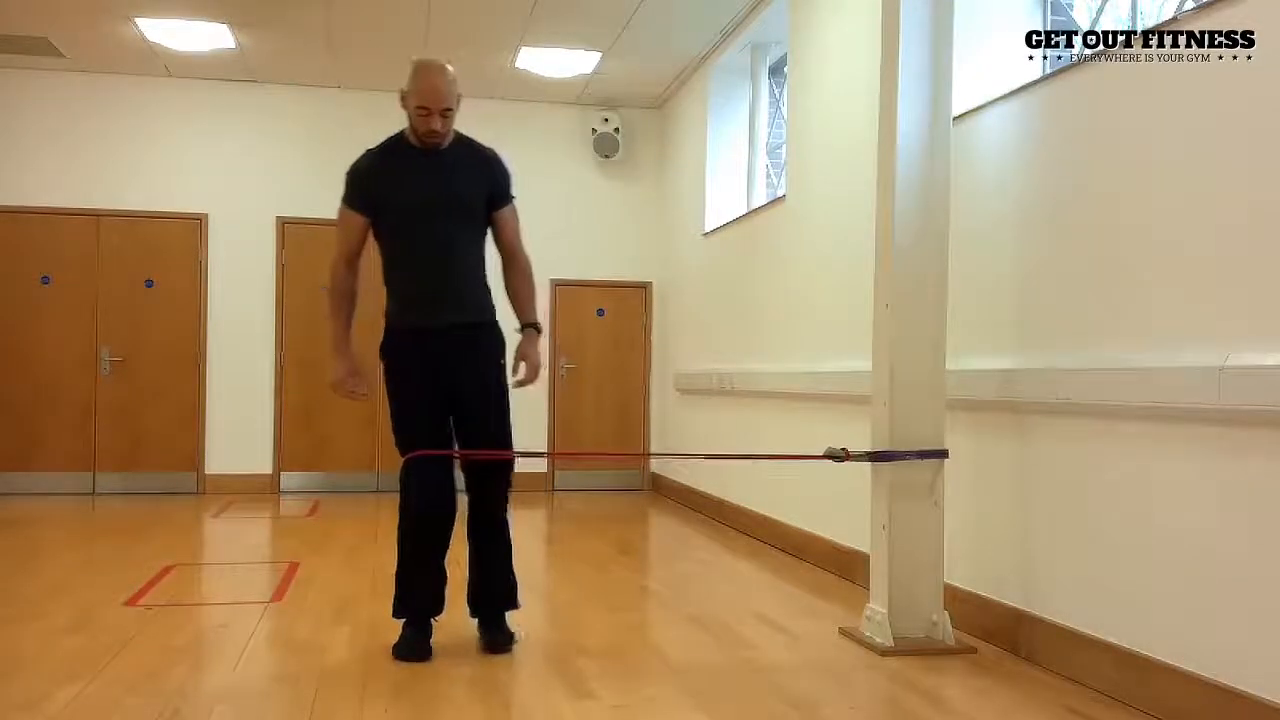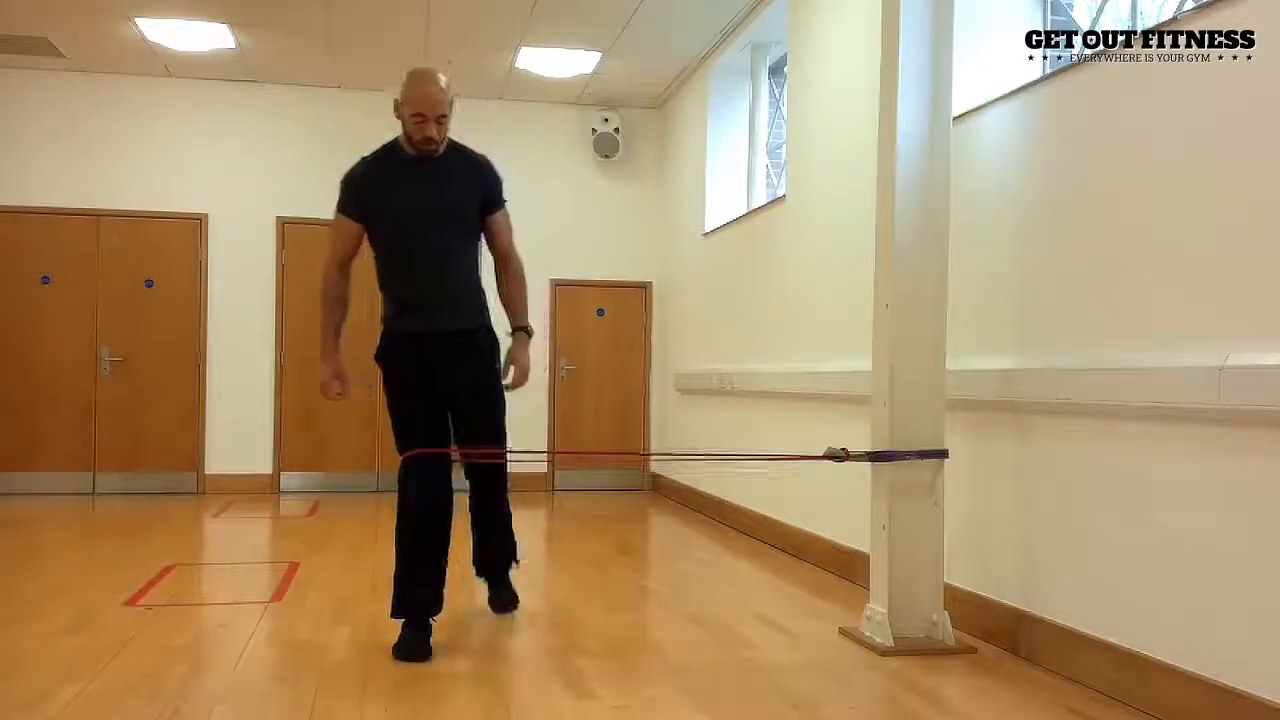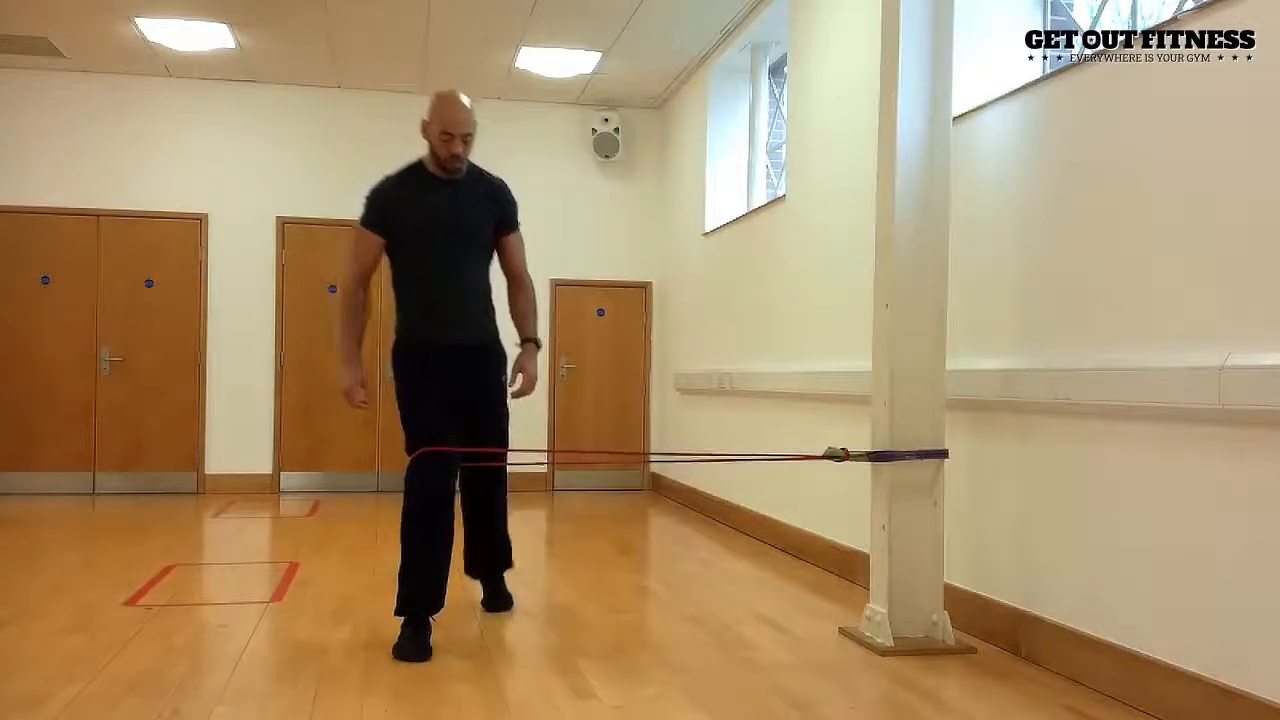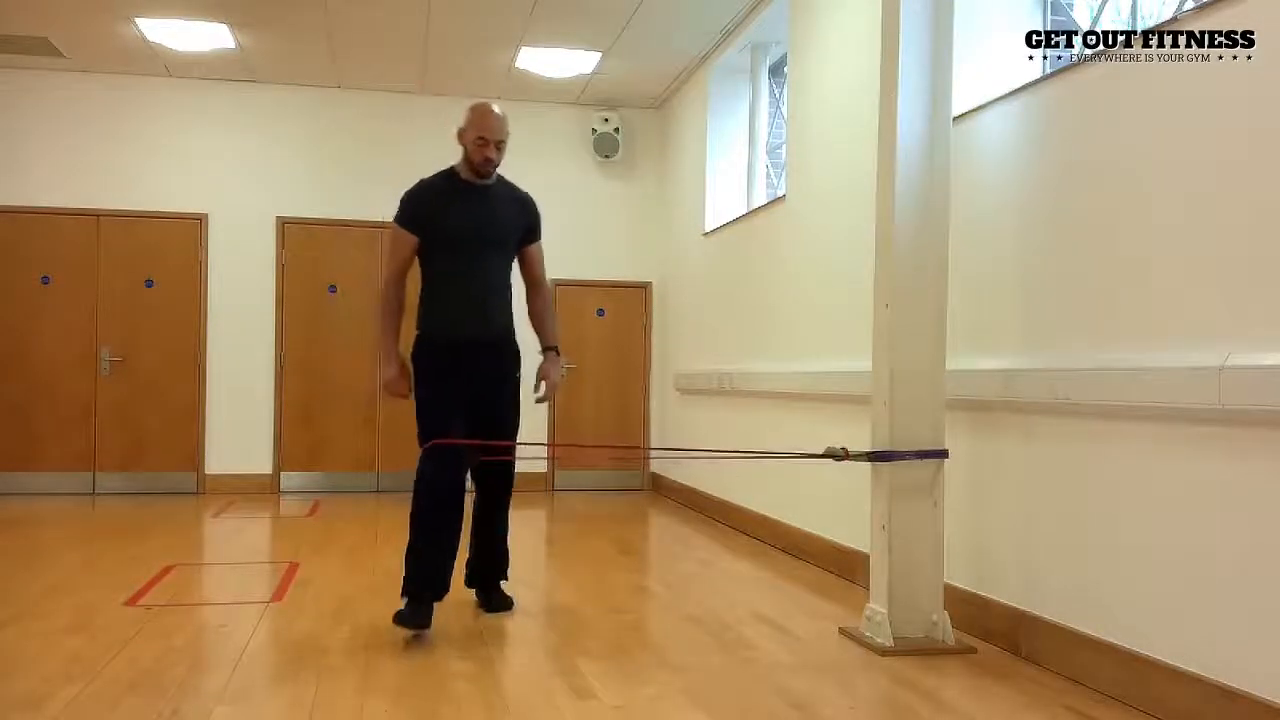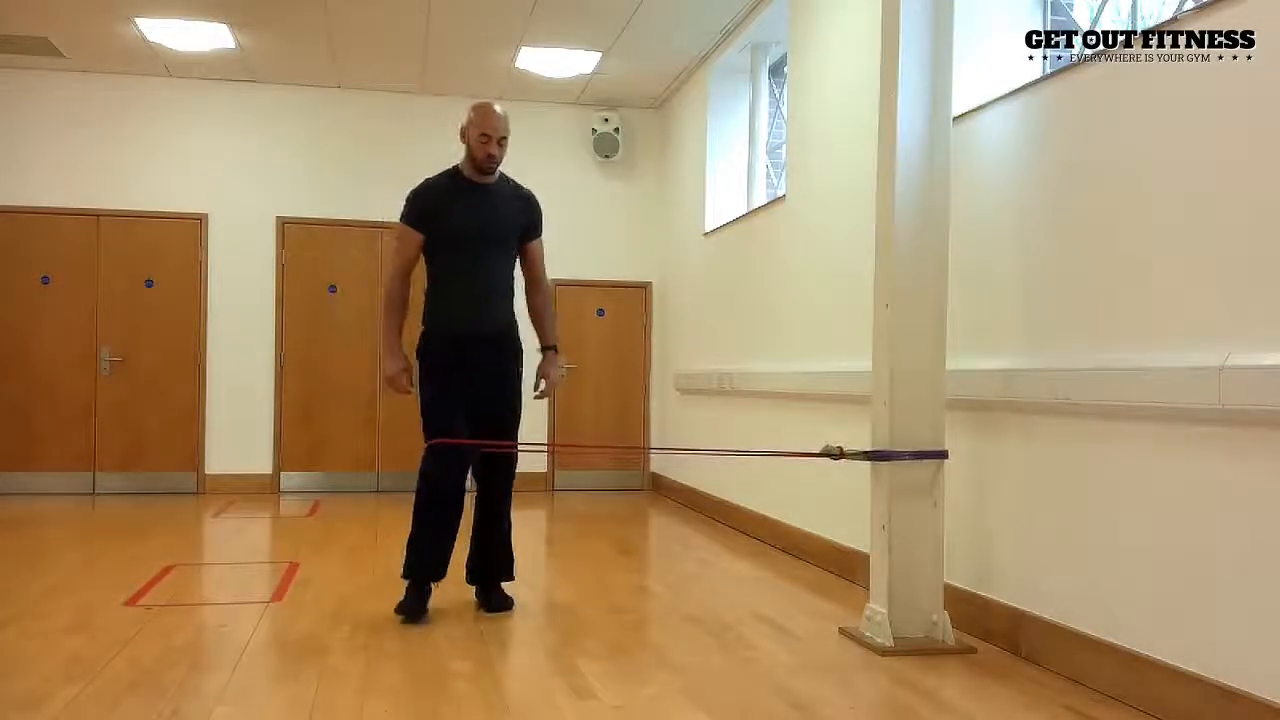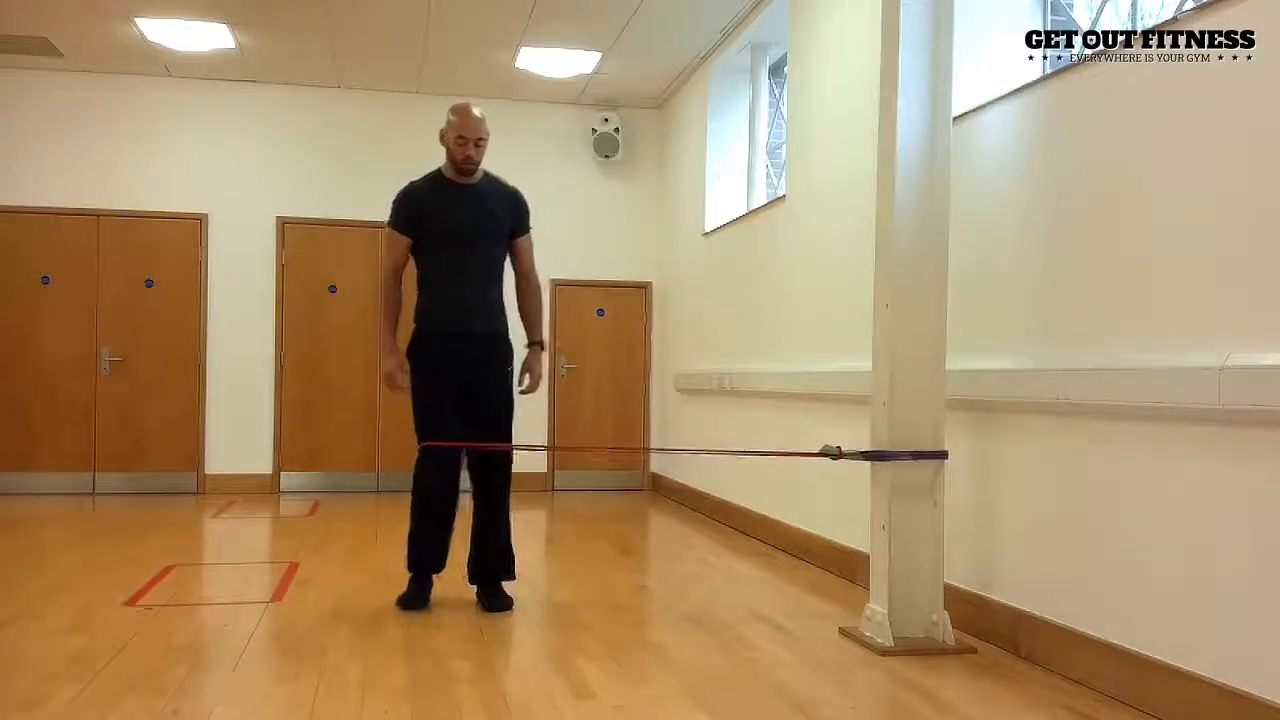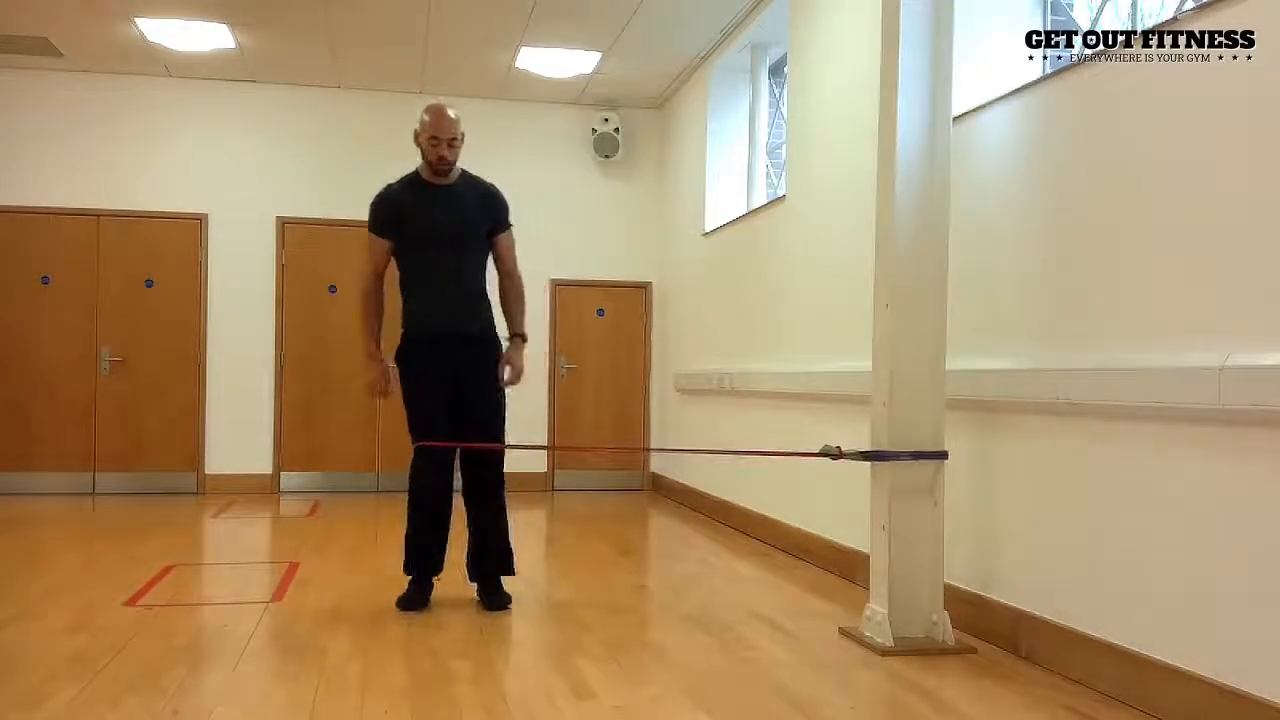
dt=0.3s
person 1, frame 1
left shoulder: (485, 165)
right shoulder: (372, 171)
left elbow: (514, 255)
right elbow: (346, 263)
left wrist: (530, 331)
right wrist: (342, 350)
left hip: (477, 339)
right hip: (409, 345)
left knee: (491, 475)
right knee: (426, 483)
left ankle: (493, 611)
right ankle: (417, 617)
person 1, frame 2
left shoulder: (478, 171)
right shoulder: (366, 179)
left elbow: (506, 258)
right elbow: (337, 269)
left wrist: (521, 334)
right wrist: (329, 353)
left hip: (473, 341)
right hip: (406, 348)
left knee: (488, 468)
right knee: (423, 481)
left ankle: (496, 570)
right ankle: (416, 616)
person 1, frame 3
left shoulder: (494, 194)
right shoulder: (391, 195)
left elbow: (517, 276)
right elbow: (359, 280)
left wrist: (529, 345)
right wrist: (351, 359)
left hip: (482, 354)
right hip: (420, 358)
left knee: (487, 472)
right knee: (430, 480)
left ankle: (489, 571)
right ankle: (417, 614)
person 1, frame 4
left shoulder: (520, 205)
right shoulder: (425, 198)
left elbow: (536, 285)
right elbow: (394, 278)
left wrist: (551, 352)
right wrist: (390, 354)
left hip: (499, 355)
right hip: (438, 355)
left knee: (496, 472)
right knee: (442, 468)
left ankle: (486, 578)
right ankle: (421, 594)
person 1, frame 5
left shoulder: (522, 203)
right shoulder: (430, 196)
left elbow: (537, 283)
right elbow: (399, 275)
left wrist: (549, 350)
right wrist: (393, 349)
left hip: (502, 350)
right hip: (443, 349)
left knee: (497, 467)
right knee: (445, 461)
left ankle: (488, 578)
right ankle: (419, 581)
person 1, frame 6
left shoulder: (509, 200)
right shoulder: (415, 199)
left elbow: (527, 278)
right elbow: (391, 277)
left wrist: (536, 346)
right wrist: (389, 348)
left hip: (492, 349)
right hip: (433, 349)
left knee: (494, 465)
right knee: (438, 461)
left ankle: (490, 577)
right ankle: (422, 573)
person 1, frame 7
left shoulder: (487, 198)
right shoulder: (392, 202)
left elbow: (509, 274)
right elbow: (374, 282)
left wrist: (517, 339)
right wrist: (374, 356)
left hip: (480, 348)
right hip: (421, 350)
left knee: (485, 462)
right knee: (431, 464)
left ankle: (489, 575)
right ankle: (421, 576)
